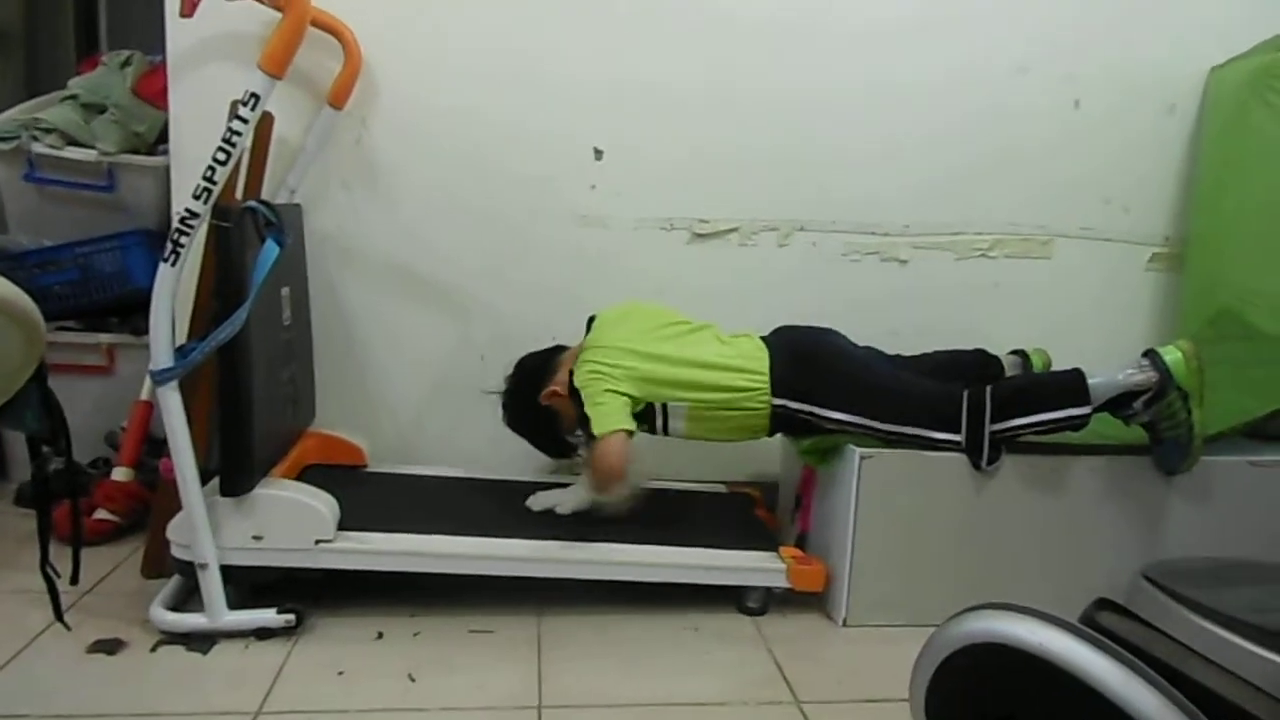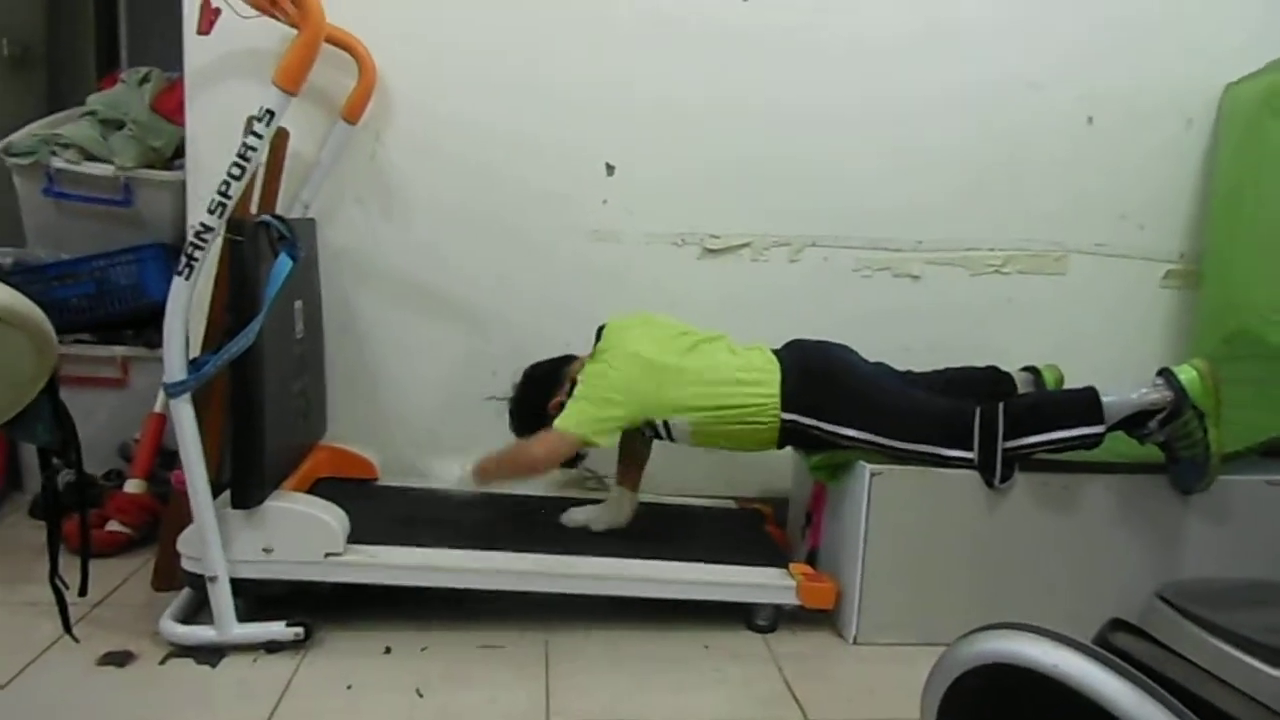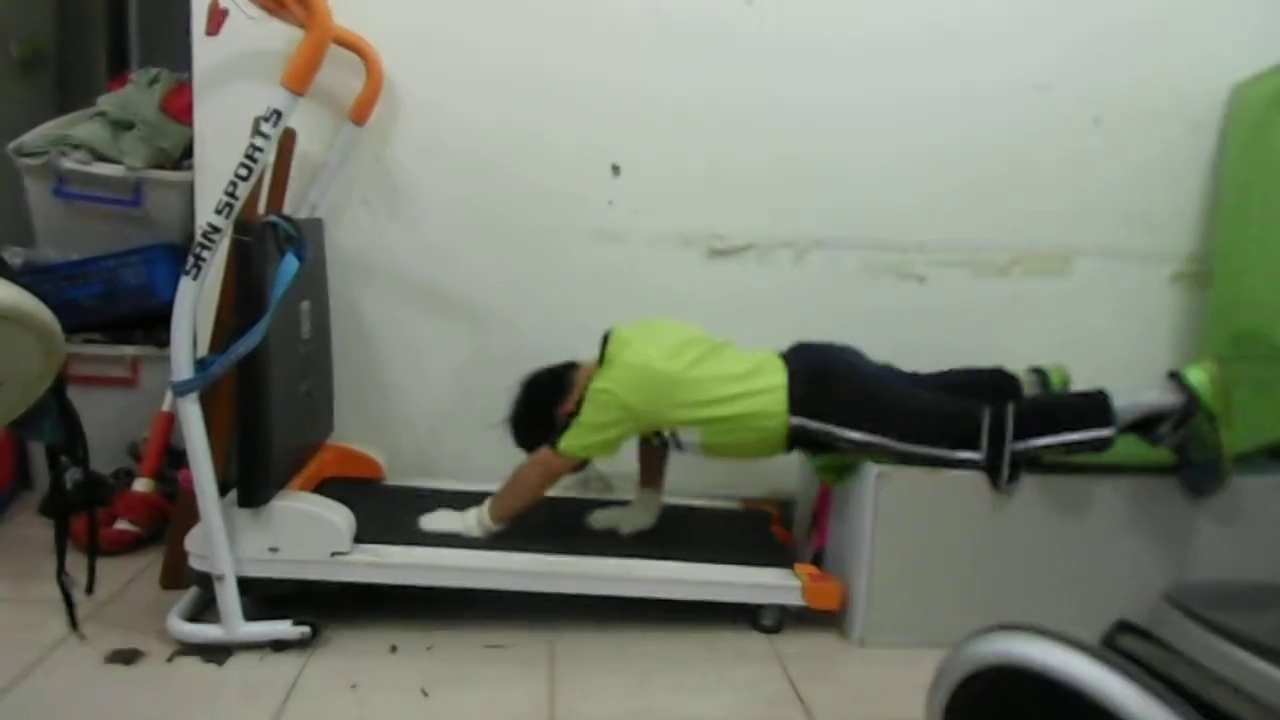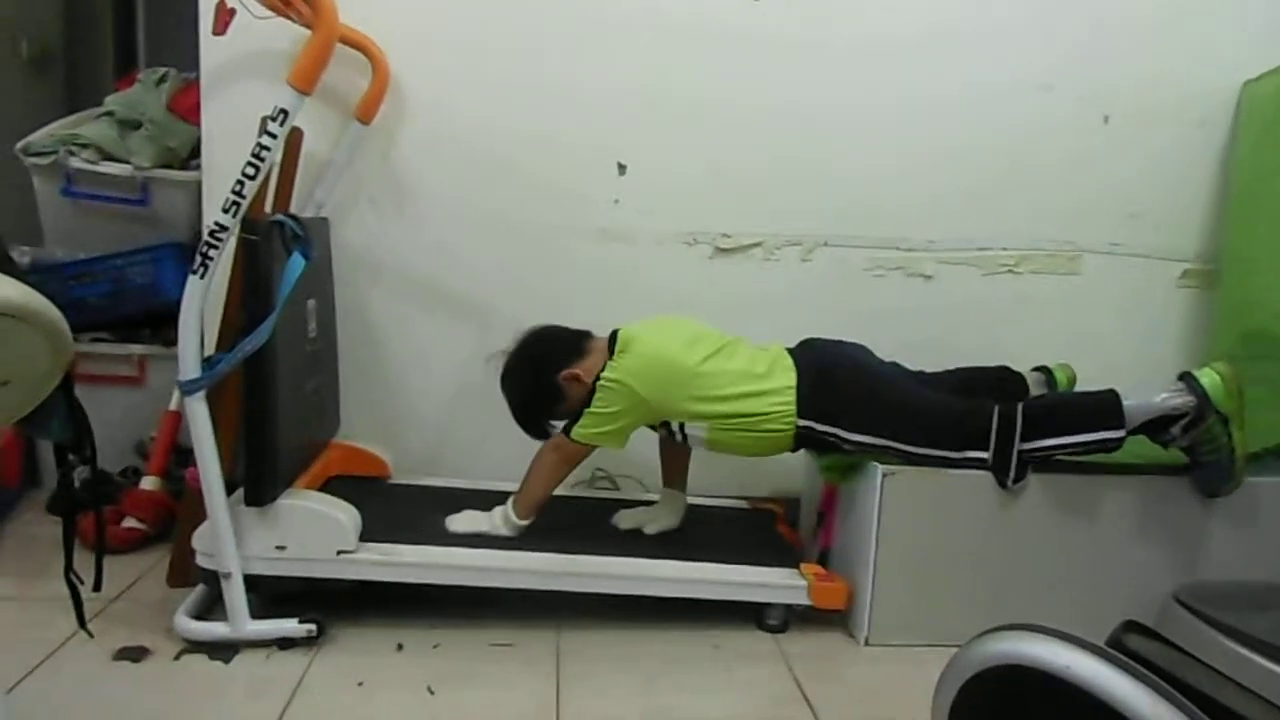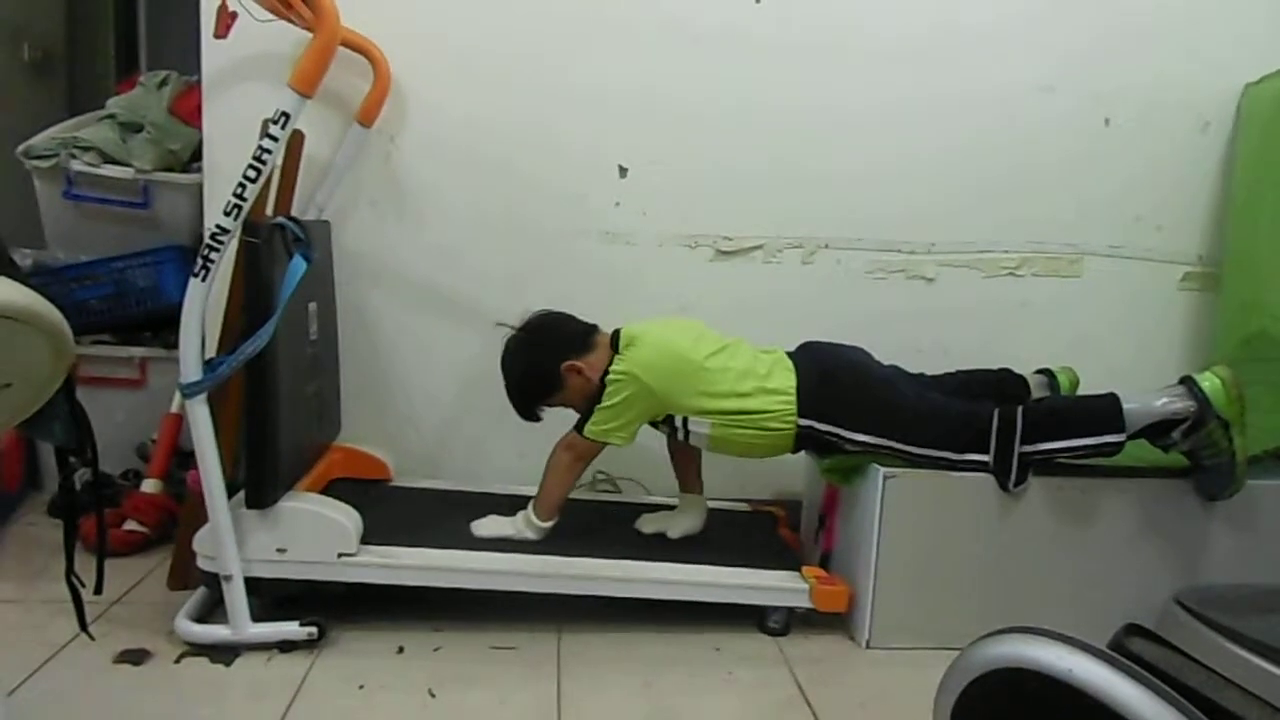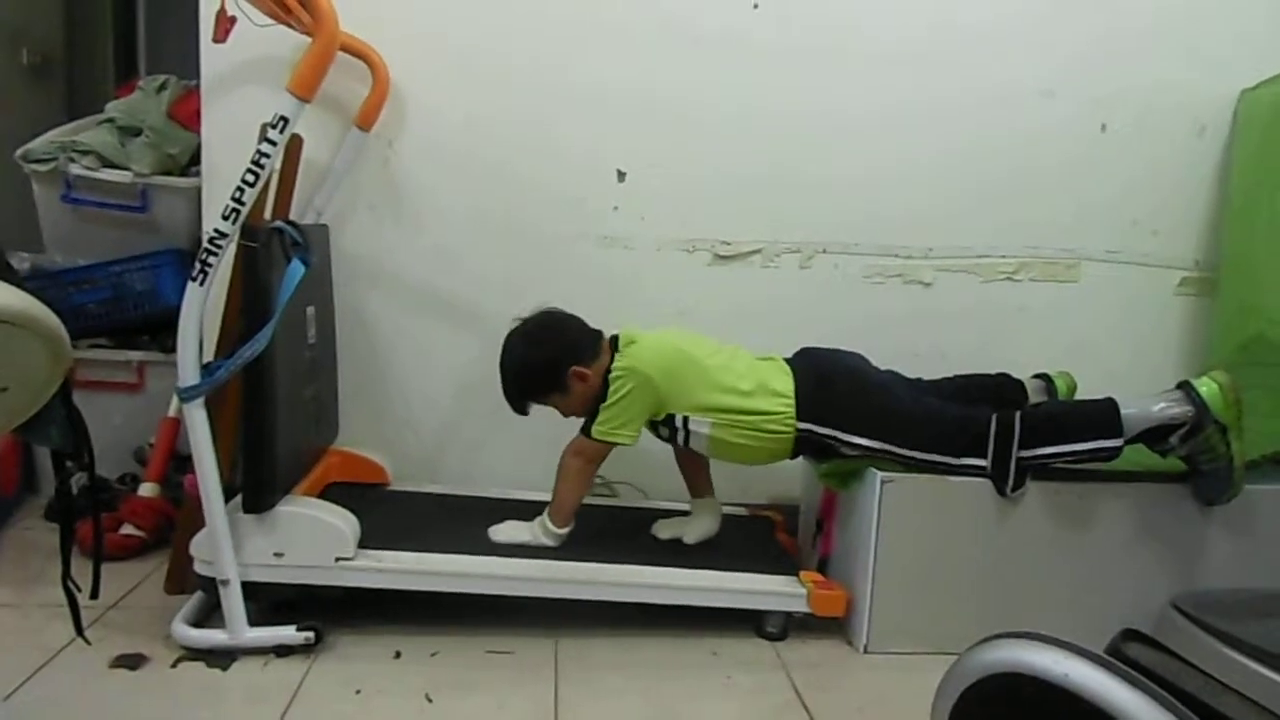
dt=0.3s
person 1, frame 1
left shoulder: (597, 372)
right shoulder: (613, 324)
left elbow: (612, 462)
right elbow: (634, 408)
left wrist: (602, 493)
right wrist: (584, 490)
left hip: (799, 387)
right hip: (794, 353)
left knee: (966, 419)
right knee: (912, 375)
left ankle: (1144, 379)
person 1, frame 2
left shoulder: (602, 381)
right shoulder: (621, 334)
left elbow: (545, 451)
right elbow: (640, 422)
left wrist: (471, 472)
right wrist: (620, 501)
left hip: (811, 404)
right hip: (803, 367)
left knee: (976, 438)
right knee: (926, 394)
left ankle: (1158, 401)
person 1, frame 3
left shoulder: (612, 393)
right shoulder: (629, 341)
left elbow: (543, 468)
left wrist: (481, 520)
right wrist: (644, 505)
left hip: (819, 407)
right hip: (810, 371)
left knee: (985, 436)
right knee: (926, 394)
left ankle: (1169, 401)
person 1, frame 4
left shoulder: (623, 380)
right shoulder: (640, 336)
left elbow: (559, 453)
right elbow: (674, 413)
left wrist: (507, 519)
right wrist: (669, 504)
left hip: (828, 407)
right hip: (819, 367)
left knee: (993, 438)
right knee: (935, 395)
left ankle: (1181, 404)
person 1, frame 5
left shoulder: (628, 373)
right shoulder: (641, 337)
left elbow: (572, 451)
right elbow: (682, 417)
left wrist: (532, 523)
right wrist: (689, 506)
left hip: (826, 406)
right hip: (817, 371)
left knee: (992, 439)
right knee: (933, 394)
left ankle: (1184, 407)
person 1, frame 6
left shoulder: (631, 371)
right shoulder: (637, 346)
left elbow: (581, 456)
right elbow: (686, 422)
left wrist: (549, 528)
right wrist: (702, 510)
left hip: (825, 413)
right hip: (815, 378)
left knee: (988, 444)
right knee: (936, 402)
left ankle: (1181, 412)
